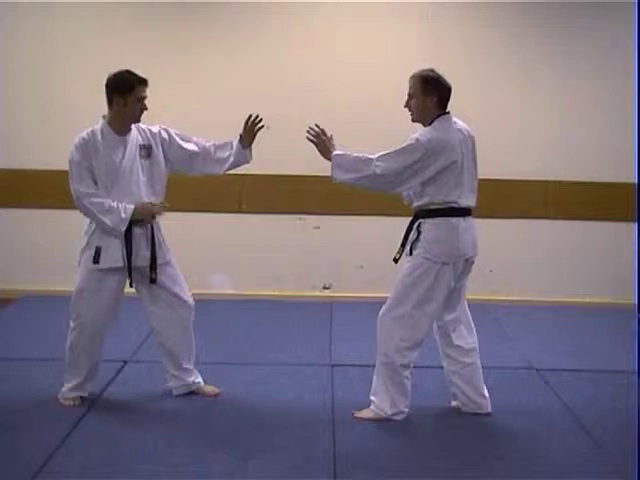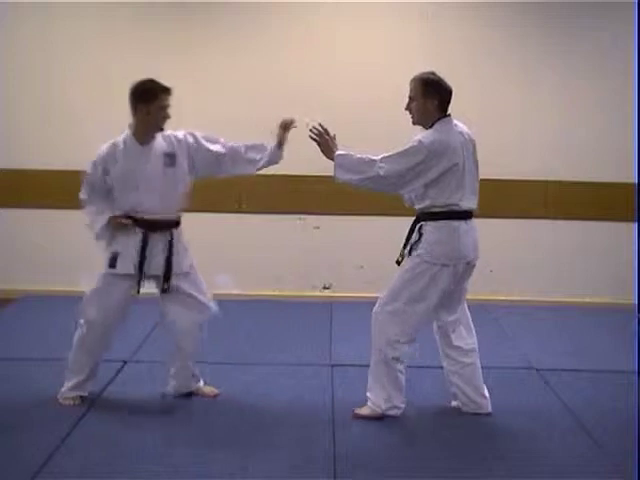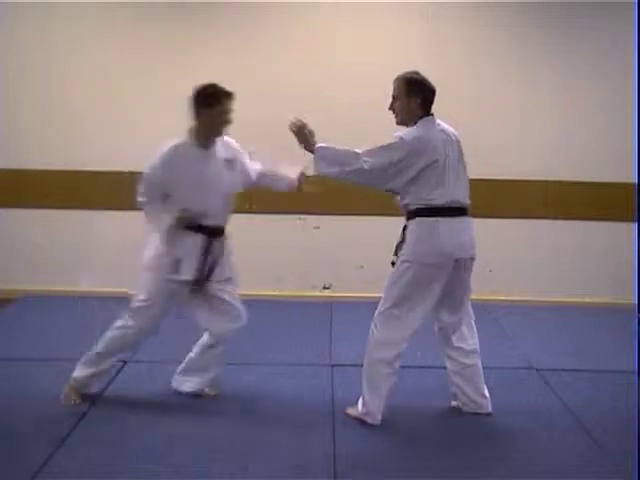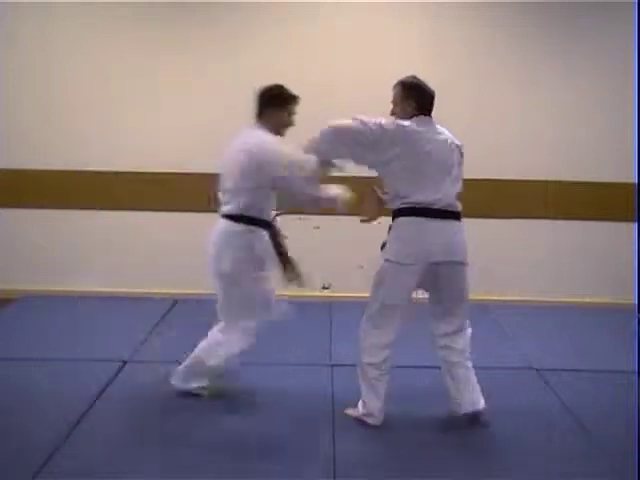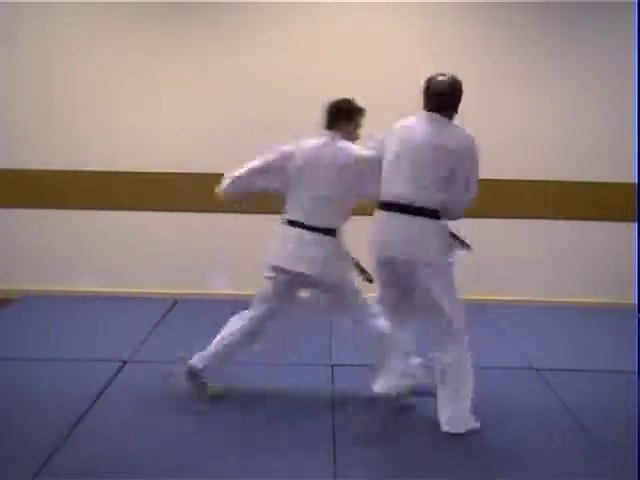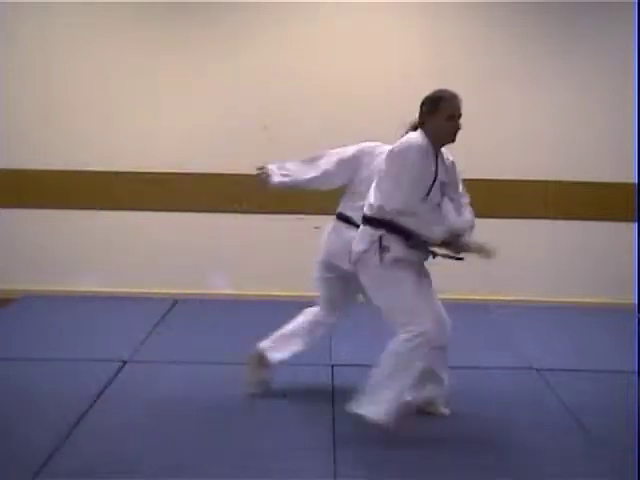
dt=0.2s
person 1, frame 1
left shoulder: (432, 141)
right shoulder: (461, 132)
left elbow: (383, 170)
left wrist: (332, 155)
right wrist: (416, 192)
left hip: (438, 236)
right hip: (460, 233)
left knee: (398, 320)
right knee: (453, 318)
left ankle: (389, 404)
right ankle: (473, 399)
person 1, frame 2
left shoulder: (434, 143)
right shoulder: (461, 135)
left elbow: (385, 172)
left wrist: (335, 155)
right wrist: (416, 194)
left hip: (439, 238)
right hip: (461, 236)
left knee: (391, 317)
right knee: (452, 318)
left ankle: (385, 400)
right ankle: (473, 399)
person 1, frame 3
left shoulder: (415, 140)
right shoulder: (447, 134)
left elbow: (366, 166)
left wrist: (315, 148)
right wrist: (398, 187)
left hip: (428, 236)
right hip: (460, 234)
left knee: (391, 323)
right knee: (456, 319)
left ankle: (371, 407)
right ankle: (474, 399)
person 1, frame 4
left shoulder: (396, 134)
right shoulder: (451, 143)
left elbow: (341, 134)
left wrist: (316, 148)
right wrist: (390, 200)
left hip: (412, 239)
right hip: (449, 236)
left knee: (379, 325)
right knee: (453, 326)
left ankle: (371, 408)
right ankle: (468, 404)
person 1, frame 5
left shoulder: (401, 129)
right shoulder: (462, 142)
left elbow: (386, 168)
right elbow: (461, 198)
left hip: (387, 229)
right hip: (425, 236)
left knee: (398, 319)
right knee: (450, 330)
left ankle: (391, 385)
right ankle: (456, 417)
person 1, frame 6
left shoulder: (443, 163)
right shoulder: (410, 150)
left elbow: (456, 205)
right elbow: (403, 207)
left wrist: (460, 234)
right wrist: (445, 237)
left hip: (402, 250)
right hip: (381, 248)
left knee: (436, 326)
right knee: (419, 330)
left ankle: (422, 395)
right ankle: (375, 406)
person 2, frame 1
left shoulder: (156, 137)
right shoulder: (87, 144)
left elbow: (201, 156)
right elbow: (84, 197)
left wrist: (241, 146)
right wrist: (129, 212)
left hip: (148, 239)
right hip: (107, 241)
left knee: (176, 308)
right knee: (89, 317)
left ankle: (186, 379)
right ankle: (74, 386)
person 2, frame 2
left shoulder: (183, 144)
right shoulder: (112, 153)
left elbow: (230, 157)
right elbow: (90, 195)
left wrist: (274, 148)
right wrist: (107, 220)
left hip: (169, 246)
right hip: (127, 246)
left knee: (195, 313)
right knee: (98, 318)
left ankle: (185, 381)
right ankle: (75, 386)
person 2, frame 3
left shoulder: (230, 151)
right shoulder: (175, 154)
left elbow: (252, 172)
right elbow: (148, 196)
left wrist: (291, 181)
right wrist: (171, 219)
left hip: (213, 251)
right hip: (178, 248)
left knee: (229, 318)
right knee: (141, 320)
left ankle: (193, 381)
right ankle: (82, 377)
person 2, frame 4
left shoulder: (245, 143)
right shoulder: (266, 147)
right elbow: (300, 180)
right wrist: (335, 195)
left hip: (236, 235)
right hip: (241, 241)
left knee: (241, 315)
right knee: (244, 319)
left ankle: (194, 377)
right ankle: (190, 376)
person 2, frame 5
left shoulder: (296, 152)
right shoulder: (359, 160)
left elbow: (253, 173)
left wrist: (228, 185)
left hip: (291, 244)
right hip: (323, 250)
left knee: (260, 313)
right knee: (366, 316)
left ankle: (201, 366)
person 2, frame 6
left shoulder: (368, 152)
left elbow: (318, 169)
left wrist: (276, 173)
left hip: (341, 242)
left knee: (326, 312)
left ankle: (266, 355)
